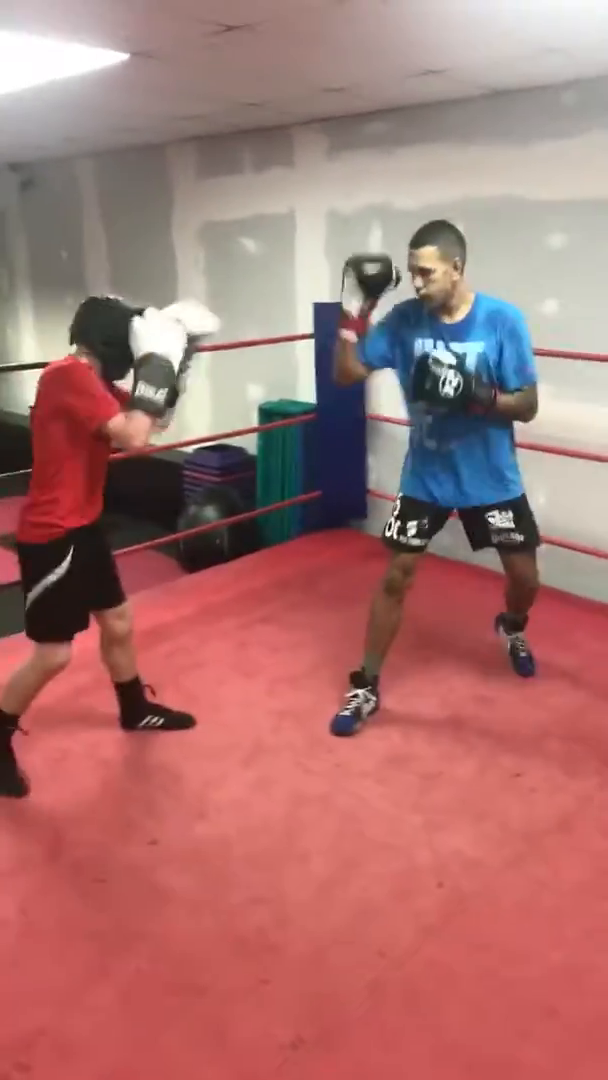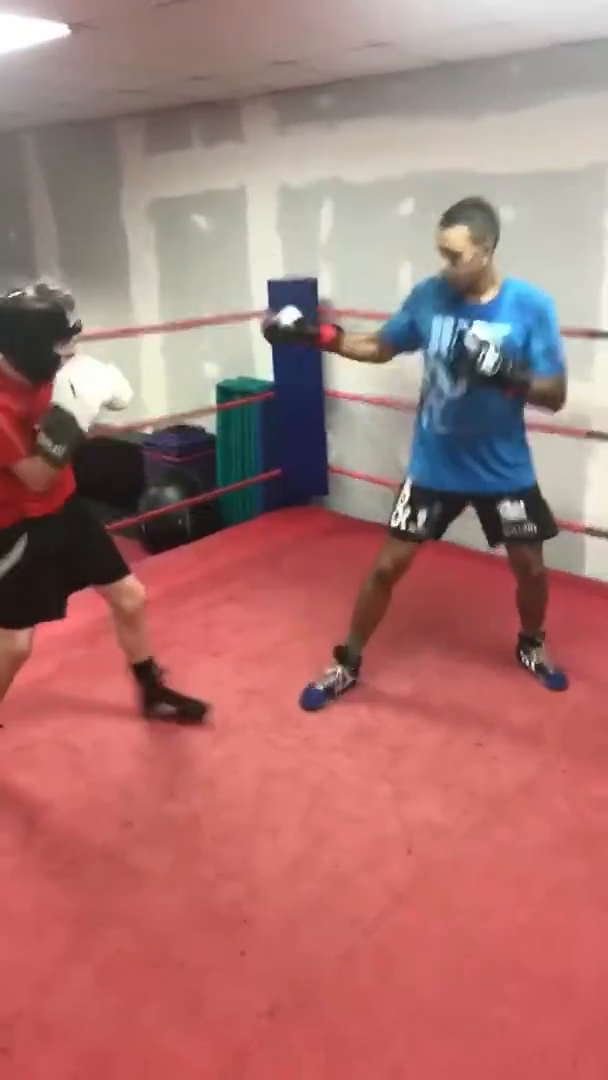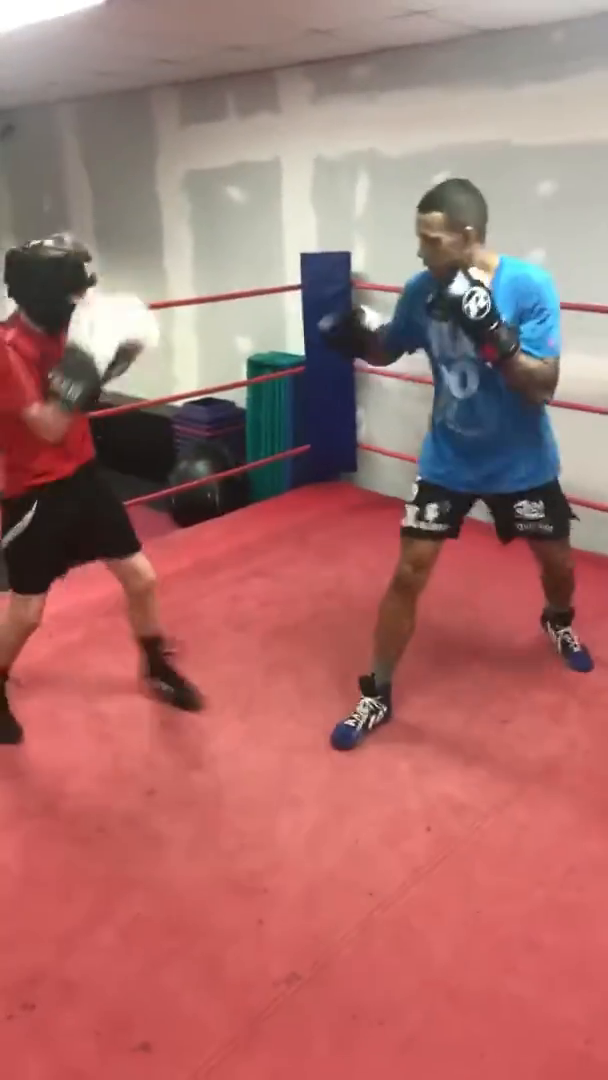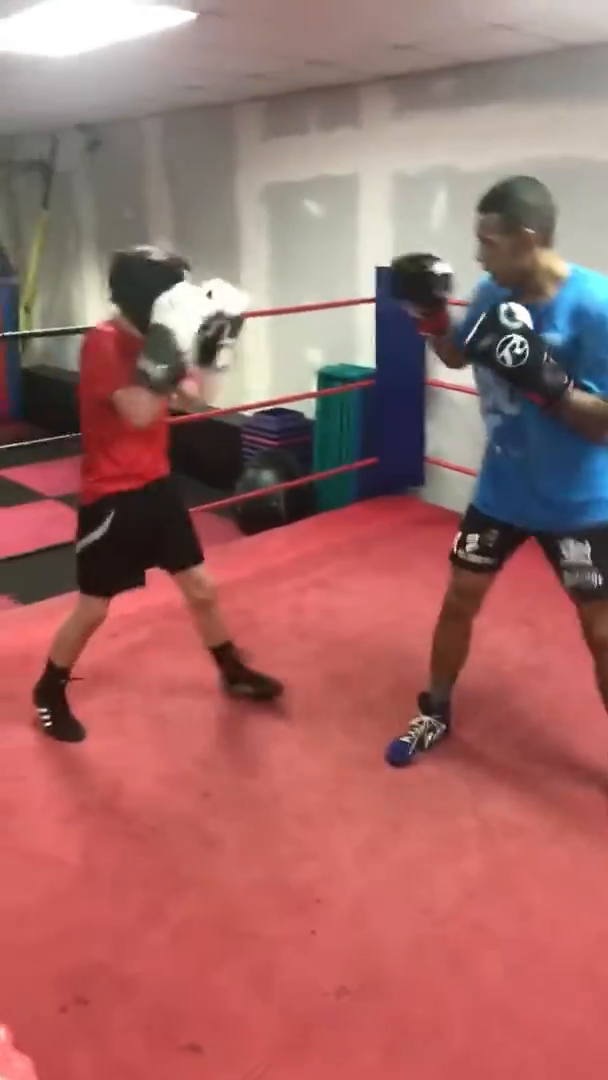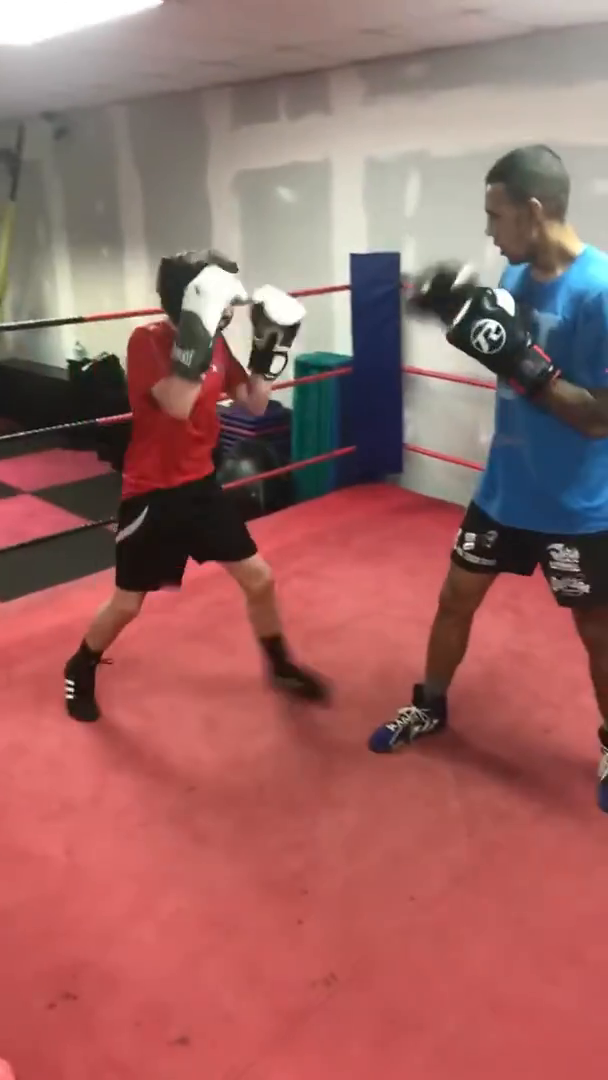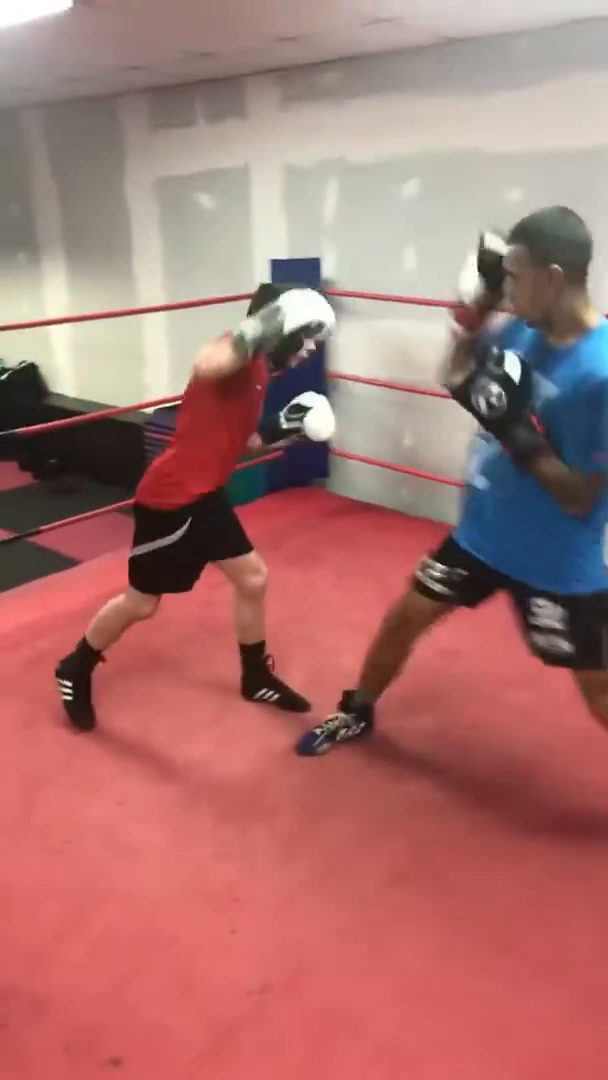
dt=0.4s
person 1, frame 1
left shoulder: (503, 320)
right shoulder: (404, 319)
left elbow: (527, 406)
right elbow: (346, 372)
left wrist: (470, 395)
right wrist: (357, 309)
left hip: (492, 479)
right hip: (426, 478)
left knee: (524, 576)
right knee: (395, 579)
left ankle: (511, 626)
right ankle: (365, 688)
person 1, frame 2
left shoulder: (532, 307)
right shoulder: (428, 296)
left elbow: (554, 397)
right elbow: (379, 348)
left wrist: (506, 375)
right wrist: (316, 333)
left hip: (503, 470)
right hip: (433, 466)
left knee: (530, 570)
right knee: (386, 567)
left ankle: (532, 647)
right ankle: (346, 663)
person 1, frame 3
left shoulder: (530, 285)
right shoulder: (422, 290)
left elbow: (543, 387)
right elbow: (387, 349)
left wrist: (491, 336)
right wrist: (356, 337)
left hip: (524, 462)
right hip: (448, 459)
left knee: (557, 560)
right knee: (409, 574)
left ankle: (558, 621)
right ankle: (376, 697)
person 1, frame 4
right shoulder: (494, 292)
right elbow: (453, 356)
left wrist: (539, 377)
right wrist: (427, 305)
right hip: (501, 488)
right knee: (458, 602)
right ankle: (434, 715)
person 1, frame 5
right shoulder: (518, 276)
left wrist: (523, 362)
right wrist: (457, 311)
right hip: (504, 489)
right knee: (456, 598)
right ankle: (428, 707)
person 1, frame 6
right shoulder: (527, 329)
right elbow: (454, 378)
left wrist: (519, 430)
right wrist: (481, 303)
left hip: (562, 562)
right hip: (486, 528)
right knee: (402, 621)
right ankle: (355, 712)
person 2, frame 1
left shoulder: (88, 378)
right shoulder: (69, 376)
left elbow: (146, 421)
right elbow: (135, 435)
left wrist: (176, 354)
right wrist: (156, 364)
left hip: (81, 528)
right hip: (51, 537)
left knee: (118, 624)
right knee: (51, 654)
left ankle: (134, 709)
person 2, frame 2
left shoulder: (46, 369)
left wrist: (93, 392)
right wrist: (67, 419)
left hip: (67, 509)
left knee: (131, 598)
left ankle: (155, 692)
person 2, frame 3
left shoulder: (58, 331)
left elbow: (93, 387)
right elbow: (48, 427)
left wrist: (121, 349)
right wrist: (80, 362)
left hip: (84, 476)
left knee: (141, 576)
left ankle: (157, 665)
person 2, frame 4
left shoulder: (159, 339)
right shoulder: (103, 342)
left elbow: (187, 394)
right elbow: (139, 412)
left wrist: (214, 337)
right wrist: (166, 340)
left hip: (157, 487)
right hip: (111, 497)
left knee: (201, 589)
right knee: (92, 609)
left ankle: (234, 672)
right ankle: (49, 692)
person 2, frame 5
left shoulder: (215, 345)
right shoulder: (147, 341)
left elbow: (256, 404)
right elbow: (177, 404)
left wrist: (273, 343)
right wrist: (197, 331)
left hip: (201, 487)
right hip: (152, 494)
left knee: (259, 578)
right knee: (126, 605)
left ankle: (282, 666)
right ankle: (80, 673)
person 2, frame 6
left shoulder: (254, 371)
right shoulder: (241, 351)
right elbow: (203, 369)
left wrist: (282, 429)
right wrist: (272, 329)
left hip: (207, 495)
right hip: (172, 500)
left knee: (254, 579)
right knee: (141, 601)
left ankle: (258, 679)
right ankle: (75, 670)
